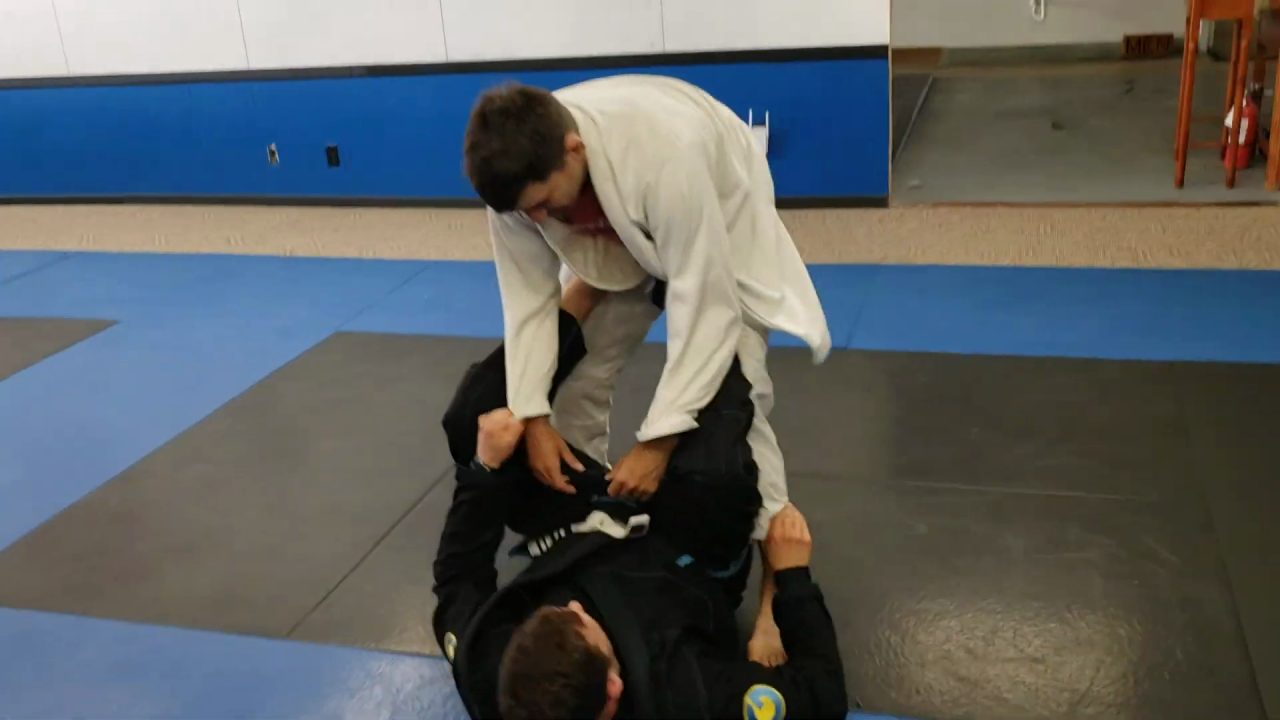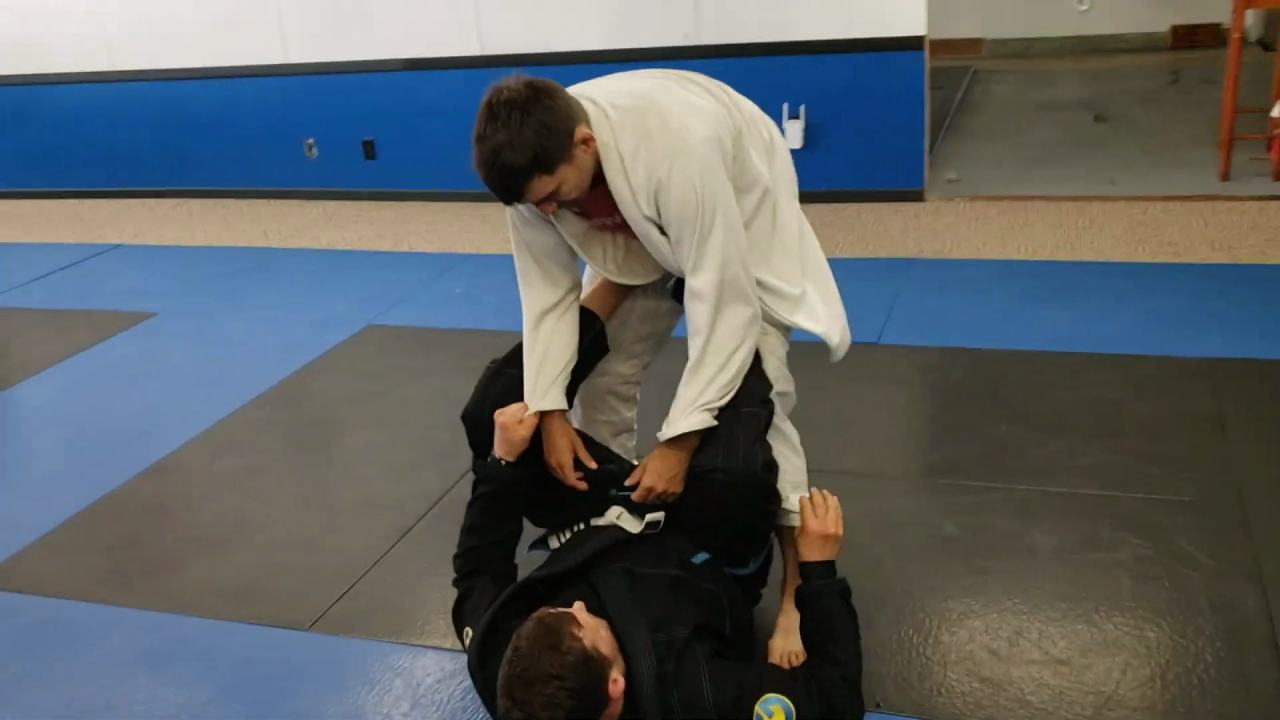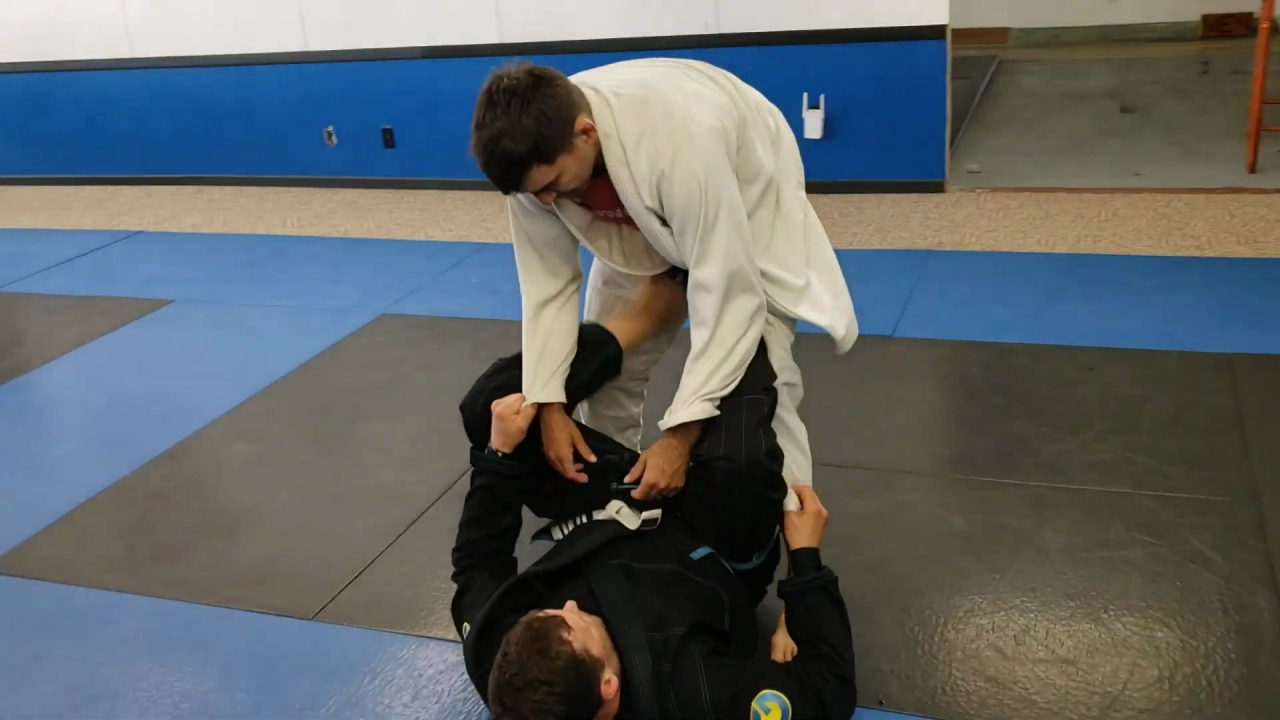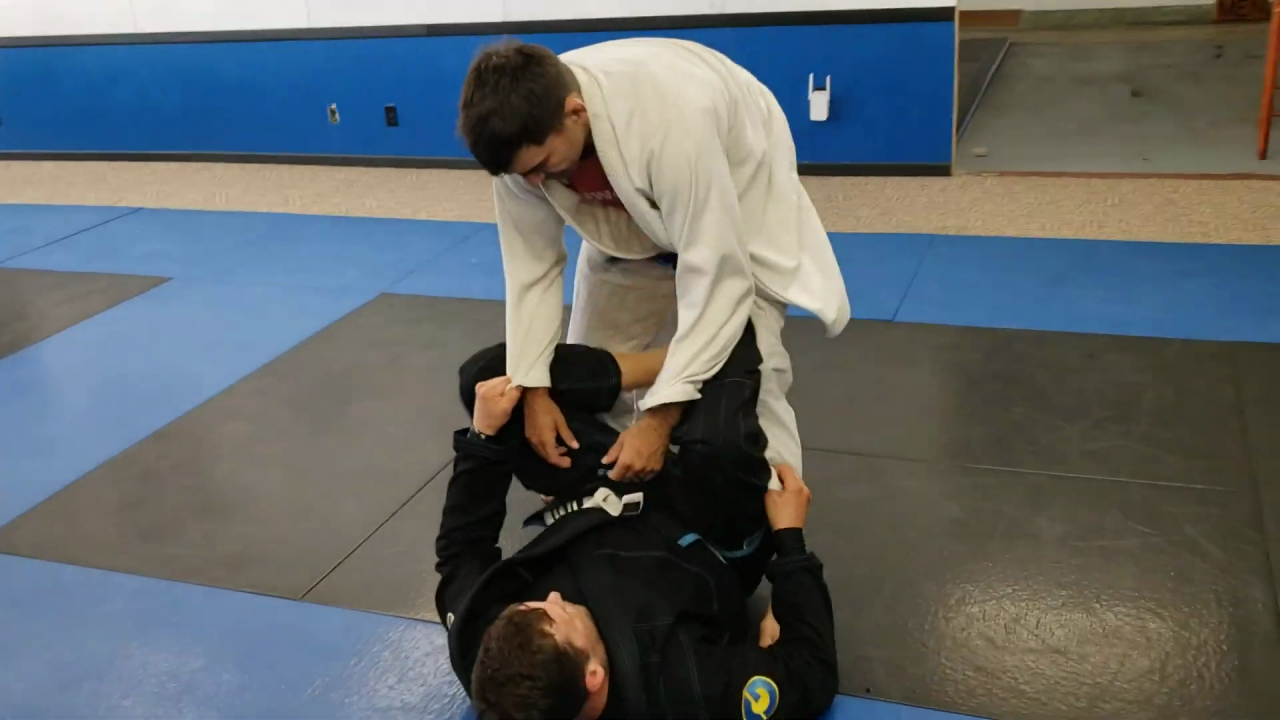
dt=0.1s
person 1, frame 1
left shoulder: (666, 151)
right shoulder: (522, 175)
left elbow: (707, 305)
right elbow: (528, 296)
left wrist: (658, 441)
right wrist: (533, 417)
left hip: (719, 227)
right hip: (610, 242)
right knee: (577, 376)
left ankle: (776, 589)
person 1, frame 2
left shoulder: (680, 146)
right shoulder: (535, 167)
left elbow: (725, 303)
right elbow: (548, 290)
left wrist: (679, 440)
right wrist: (549, 412)
left hip: (739, 218)
right hip: (632, 236)
right knee: (601, 370)
left ankle: (797, 589)
person 1, frame 3
left shoulder: (682, 139)
right shoulder: (538, 158)
left elbow: (728, 295)
right elbow: (549, 286)
left wrist: (678, 436)
right wrist: (548, 403)
left hip: (746, 210)
right hip: (637, 229)
right knee: (604, 378)
person 1, frame 4
left shoulder: (673, 120)
right shoulder: (528, 138)
left elbow: (717, 277)
right elbow: (533, 270)
left wrist: (660, 416)
right wrist: (533, 389)
left hip: (736, 195)
right hip: (628, 213)
person 2, frame 1
left shoulder: (484, 681)
left elbow: (458, 576)
left wrist: (485, 468)
right wrist: (793, 578)
right hip: (687, 570)
left knee: (476, 414)
right knee: (715, 475)
person 2, frame 2
left shoulder: (500, 676)
left elbow: (478, 572)
left wrist: (502, 462)
right wrist: (819, 570)
right hip: (709, 568)
left knee: (494, 412)
person 2, frame 3
left shoulder: (504, 672)
left elbow: (479, 559)
left wrist: (498, 456)
right wrist: (805, 557)
right hip: (711, 562)
left knee: (486, 404)
right knee: (738, 465)
left ankle: (656, 306)
person 2, frame 4
left shoulder: (489, 670)
left elbow: (460, 553)
right elbow: (811, 678)
left wrist: (483, 438)
right wrist: (790, 536)
right hip: (702, 548)
left knee: (486, 373)
right knee: (718, 440)
